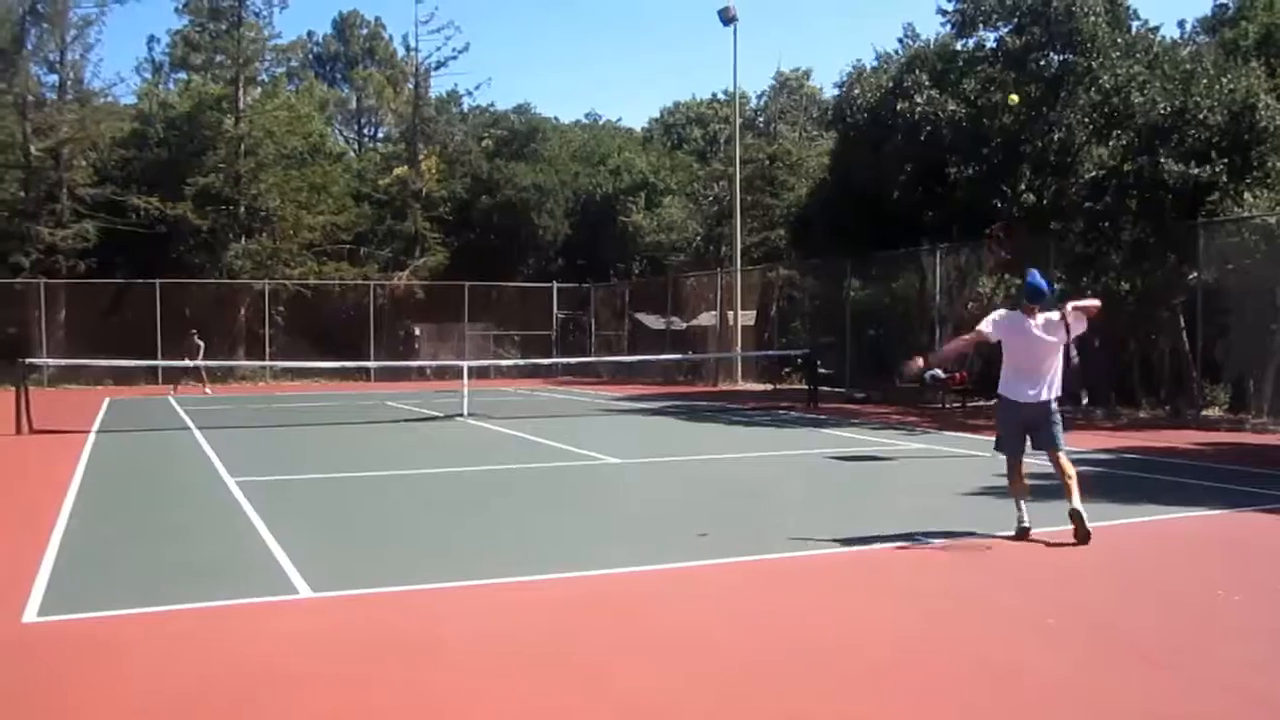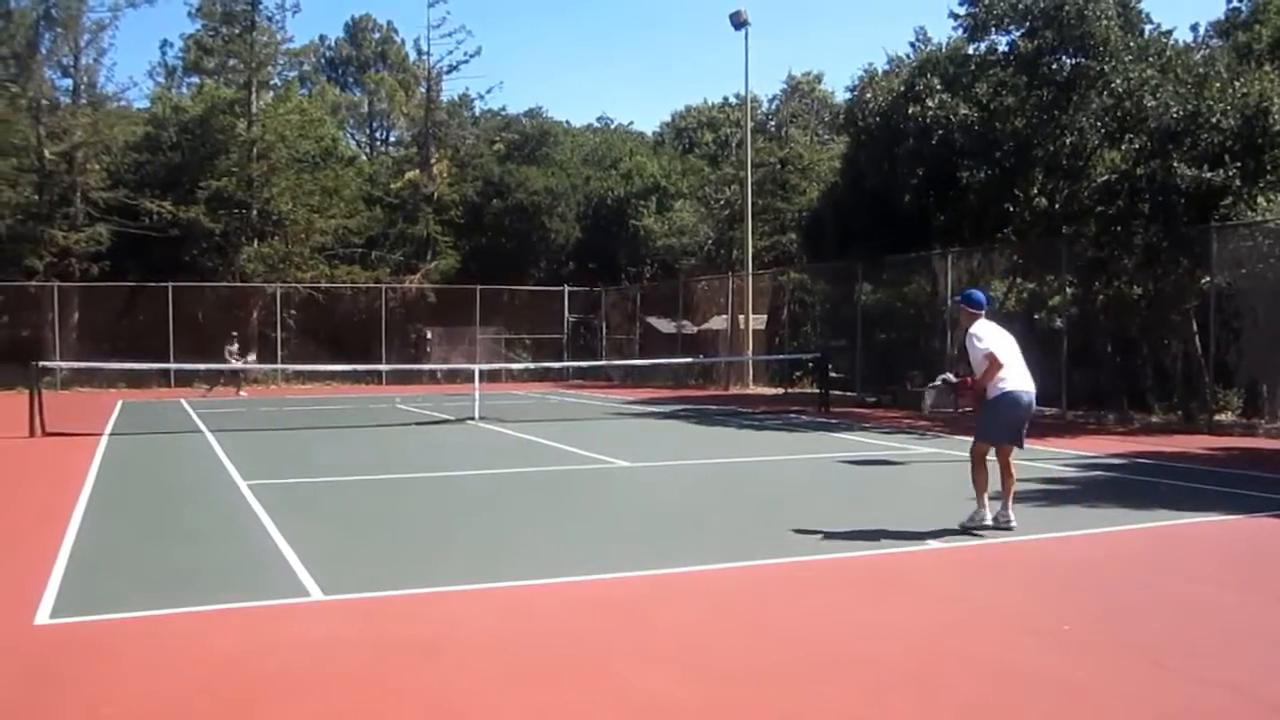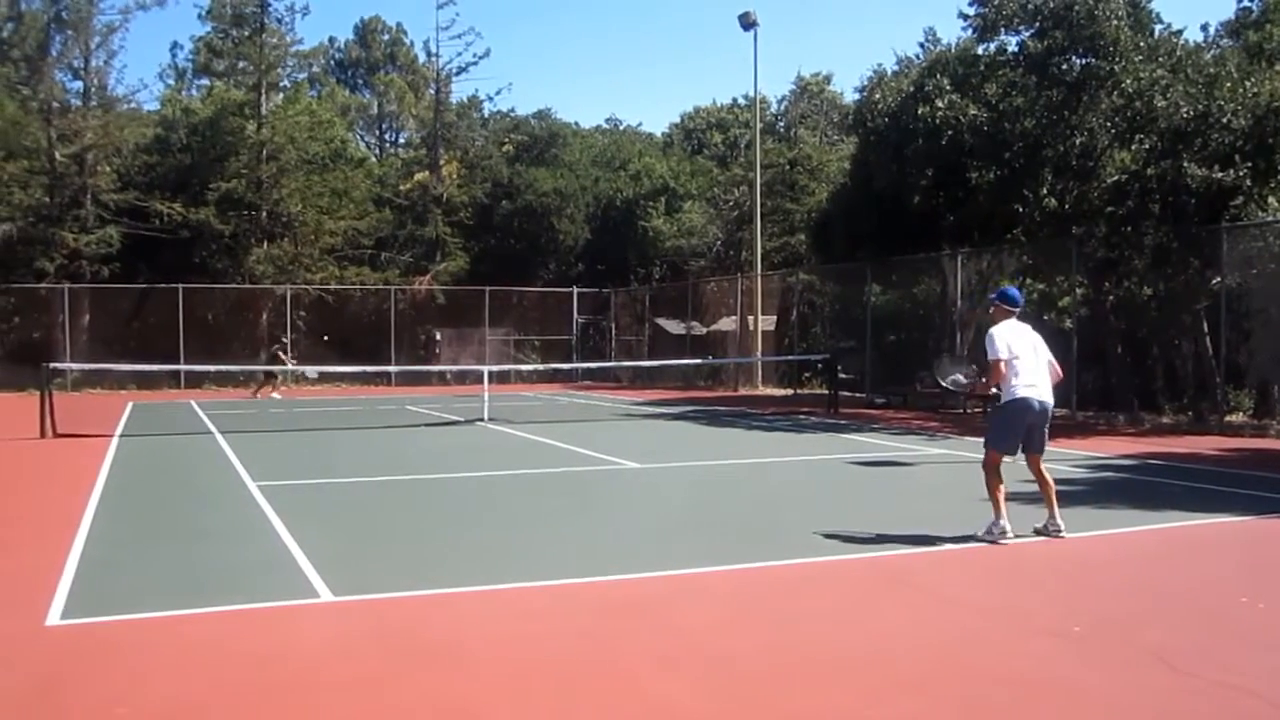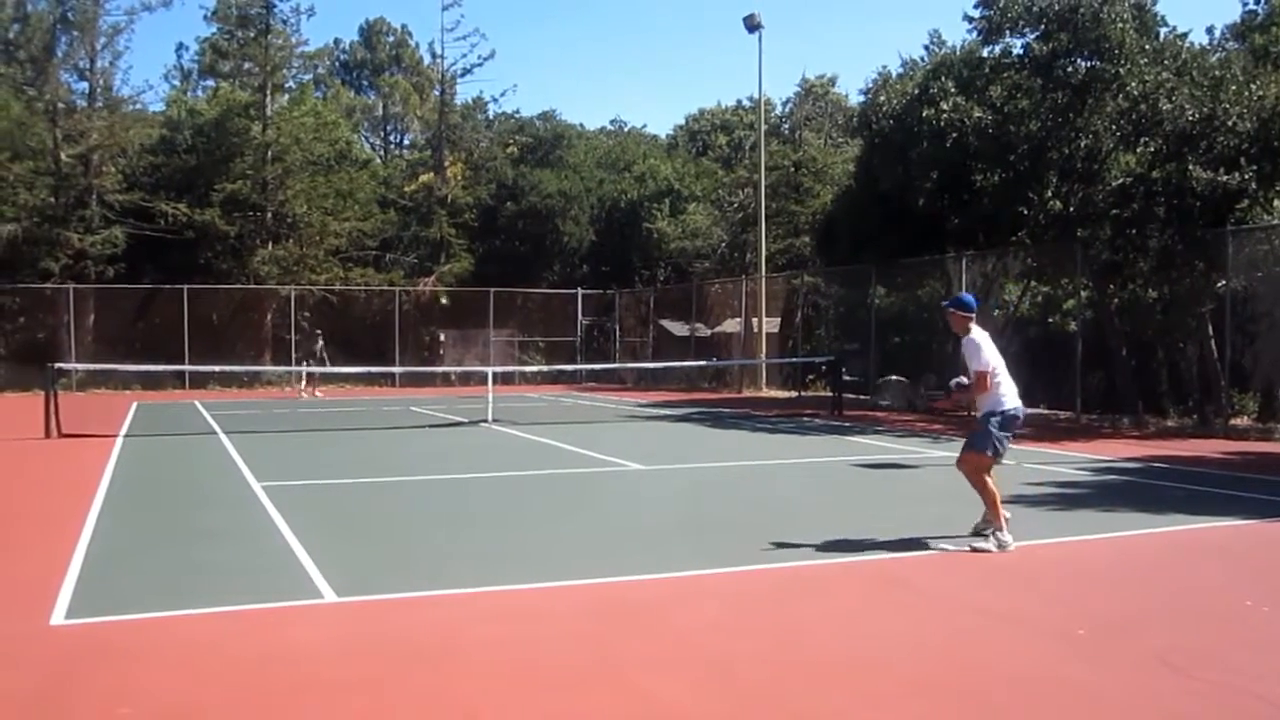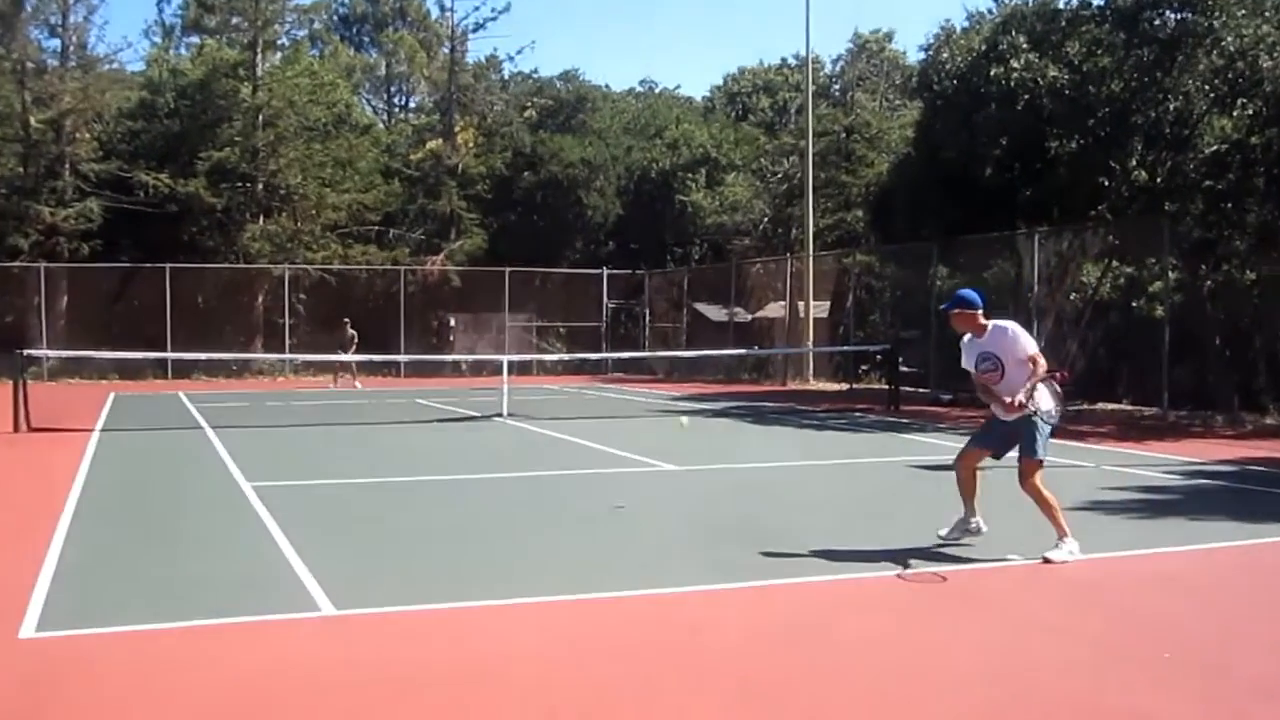
dt=0.7s
person 1, frame 1
left shoulder: (1006, 319)
right shoulder: (1058, 323)
left elbow: (967, 340)
right elbow: (1095, 305)
left wrist: (928, 360)
left hip: (1012, 402)
right hip: (1043, 403)
left knee: (1014, 461)
right knee: (1060, 459)
left ankle: (1023, 520)
right ankle: (1076, 507)
person 1, frame 2
left shoulder: (975, 332)
right shoulder: (997, 330)
left elbow: (997, 363)
left wrist: (977, 386)
right wrist: (981, 385)
left hip: (1005, 396)
right hip: (1027, 394)
left knee: (978, 453)
right knee: (1003, 454)
left ankle: (982, 512)
right ankle: (1006, 513)
person 1, frame 3
left shoulder: (997, 332)
right shoulder: (1033, 334)
left elbow: (999, 371)
right elbow: (1057, 373)
left wrist: (986, 385)
left hip: (1017, 402)
right hip: (1044, 403)
left knee: (991, 463)
right knee: (1036, 464)
left ankle: (1001, 523)
right ankle: (1054, 521)
person 1, frame 4
left shoulder: (974, 341)
right shoulder: (974, 338)
left elbow: (982, 386)
left wrist: (954, 396)
right wrist: (961, 389)
left hip: (1002, 410)
right hip: (995, 410)
left knee: (979, 470)
right knee: (966, 463)
left ankle: (1002, 535)
right ankle: (995, 515)
person 1, frame 5
left shoulder: (1008, 331)
right shoulder: (967, 345)
left elbow: (1038, 363)
right elbow: (980, 386)
left wrist: (1024, 394)
right wrist: (1004, 401)
left hip: (1032, 413)
right hip: (1002, 416)
left knee: (1029, 482)
right knee: (963, 463)
left ankle: (1067, 541)
right ankle: (970, 520)
